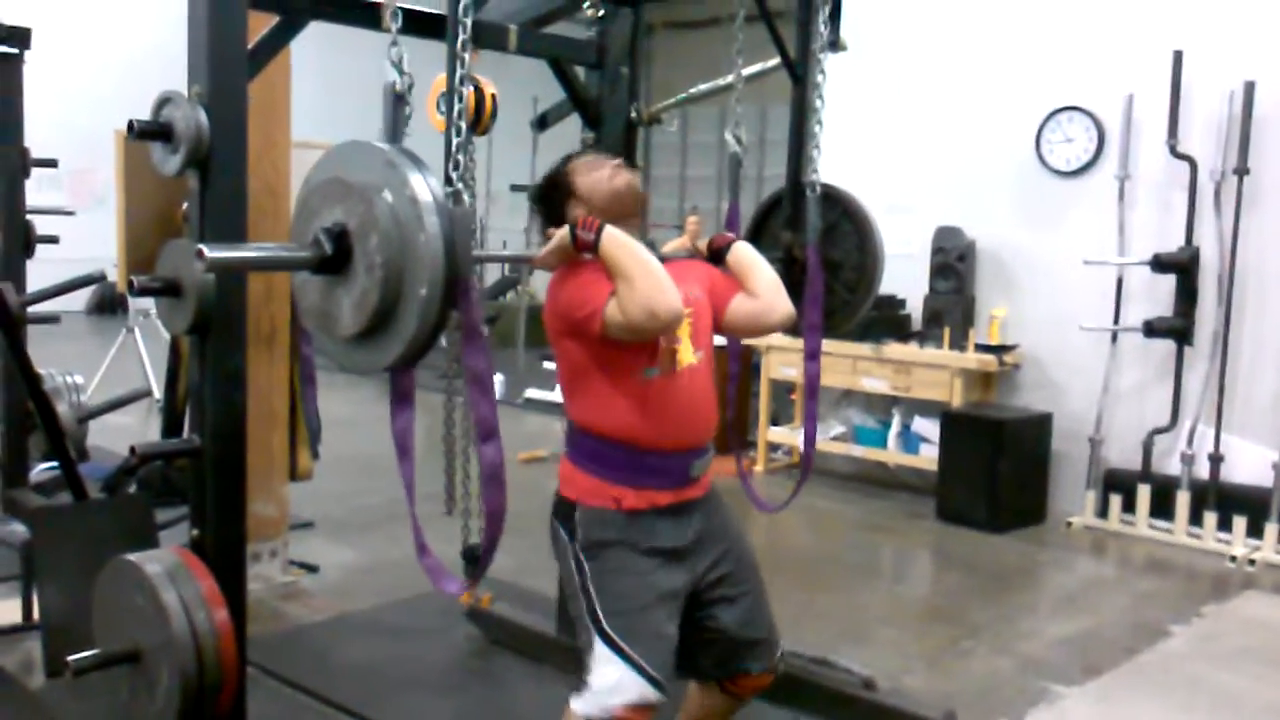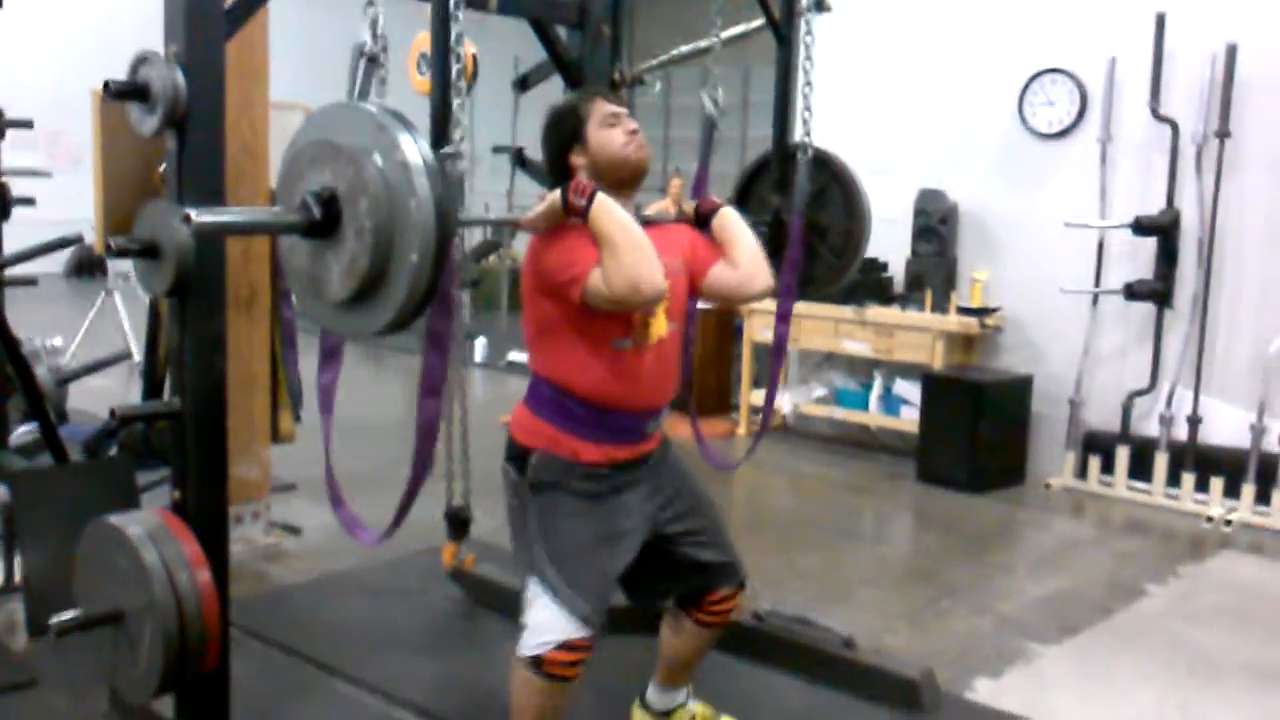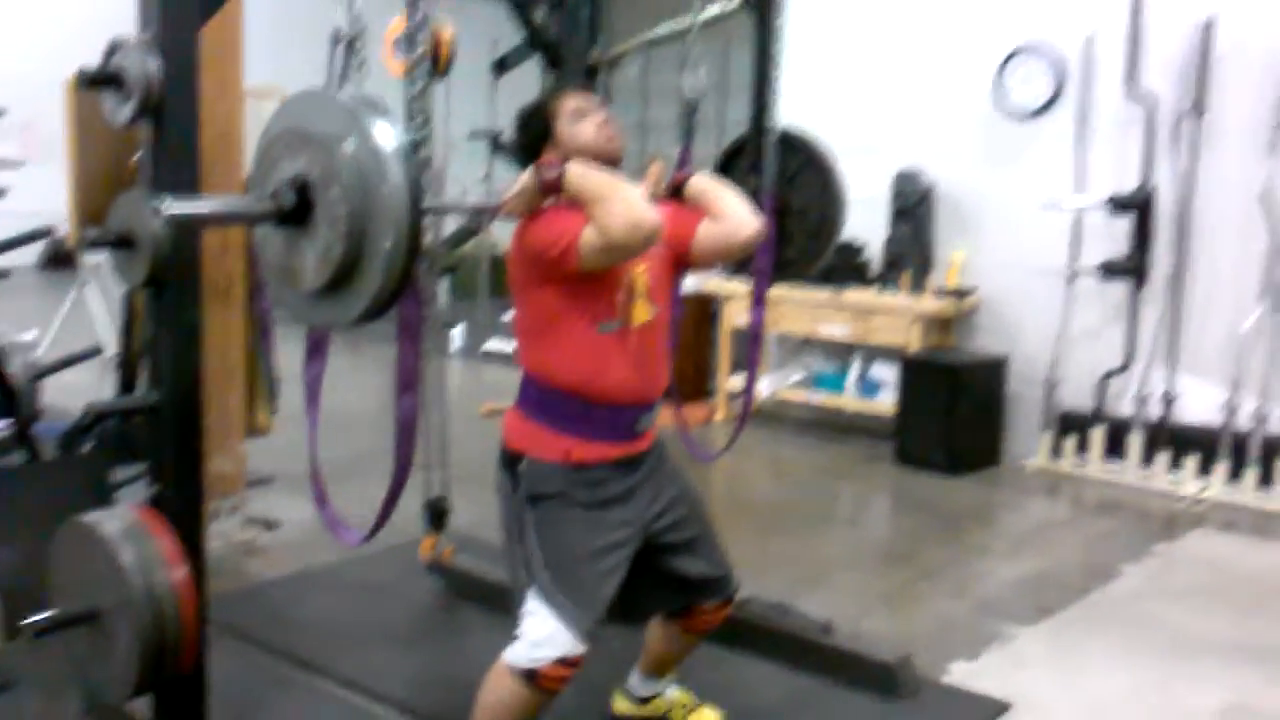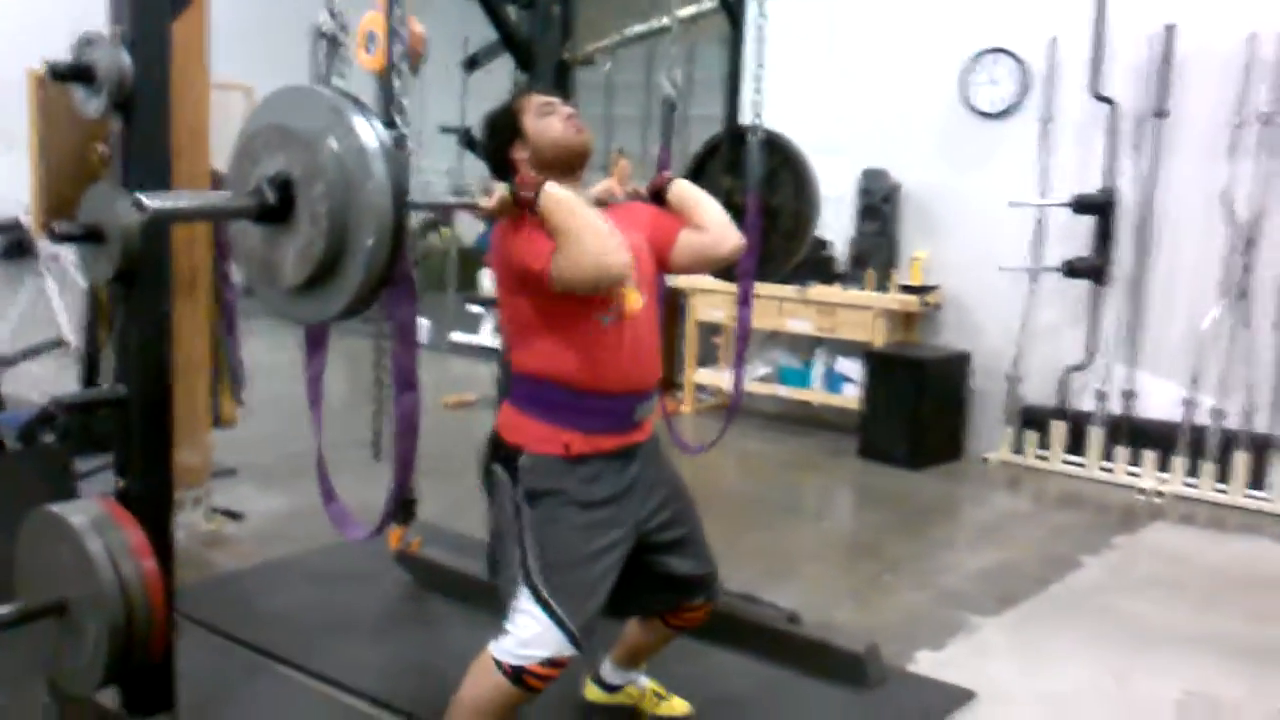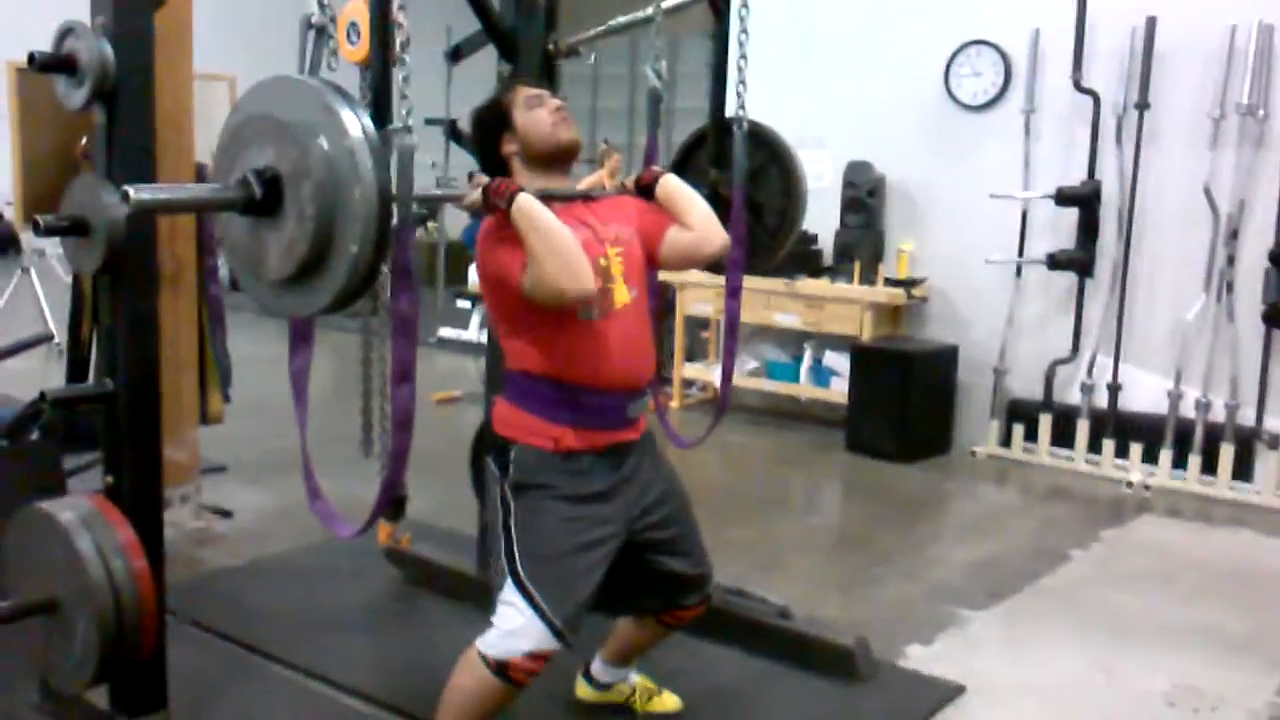
dt=0.4s
person 1, frame 1
left shoulder: (691, 276)
right shoulder: (579, 283)
left elbow: (775, 311)
right elbow: (659, 311)
left wrist: (725, 245)
right wrist: (596, 236)
left hip: (693, 504)
right hip: (608, 515)
left knee: (750, 661)
person 1, frame 2
left shoulder: (672, 238)
right shoulder: (561, 243)
left elbow: (753, 282)
right elbow: (642, 287)
left wrist: (714, 210)
right wrist: (587, 201)
left hip: (644, 455)
right hip: (561, 462)
left knee: (717, 586)
right knee: (562, 632)
person 1, frame 3
left shoulder: (661, 219)
right shoulder: (546, 229)
left elbow: (745, 230)
right elbow: (636, 226)
left wrist: (689, 182)
right wrist: (563, 175)
left hip: (639, 456)
right hip: (557, 467)
left knee: (706, 593)
right knee: (553, 645)
person 1, frame 4
left shoulder: (632, 218)
right shoulder: (525, 230)
left elbow: (723, 243)
right elbow: (606, 266)
left wrist: (667, 185)
right wrist: (535, 192)
left hip: (634, 449)
right hip: (555, 461)
left knee: (690, 591)
right knee: (540, 643)
person 1, frame 5
left shoulder: (621, 211)
right shoulder: (508, 231)
left elbow: (709, 242)
right elbow: (573, 285)
left wrist: (655, 178)
right wrist: (514, 197)
left hip: (630, 444)
right hip: (548, 456)
left knee: (683, 589)
right knee: (526, 634)
